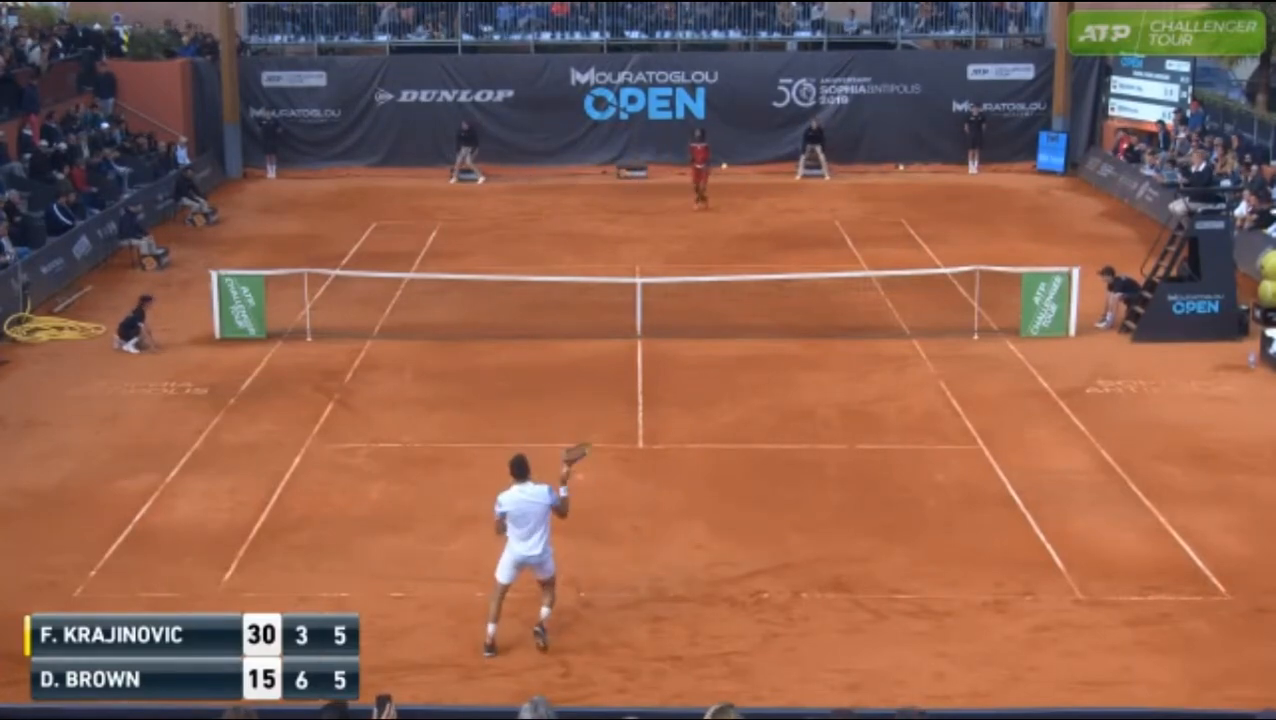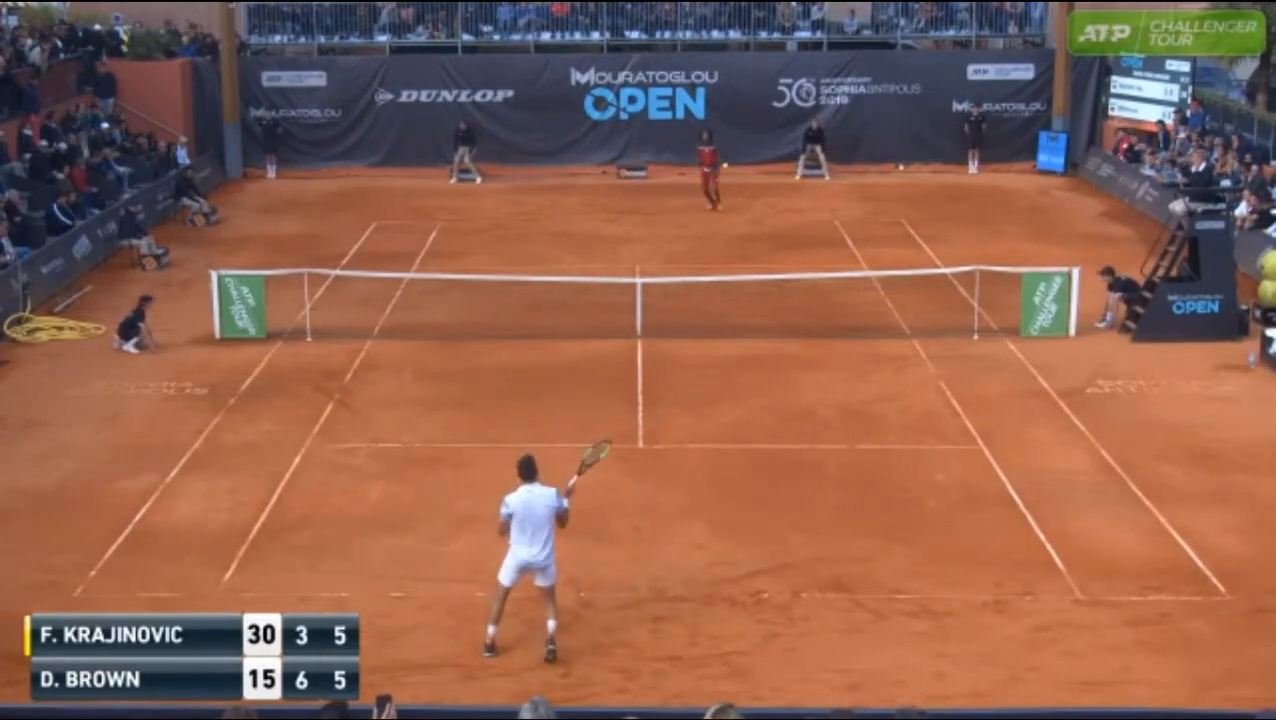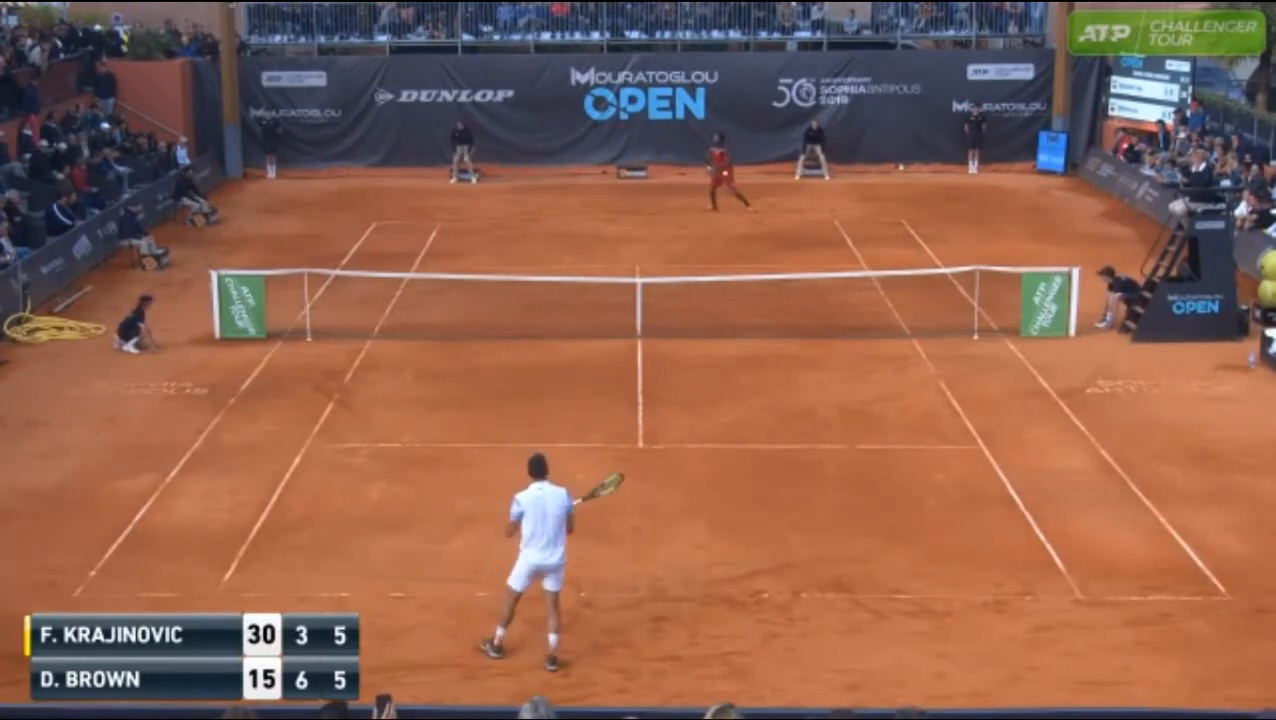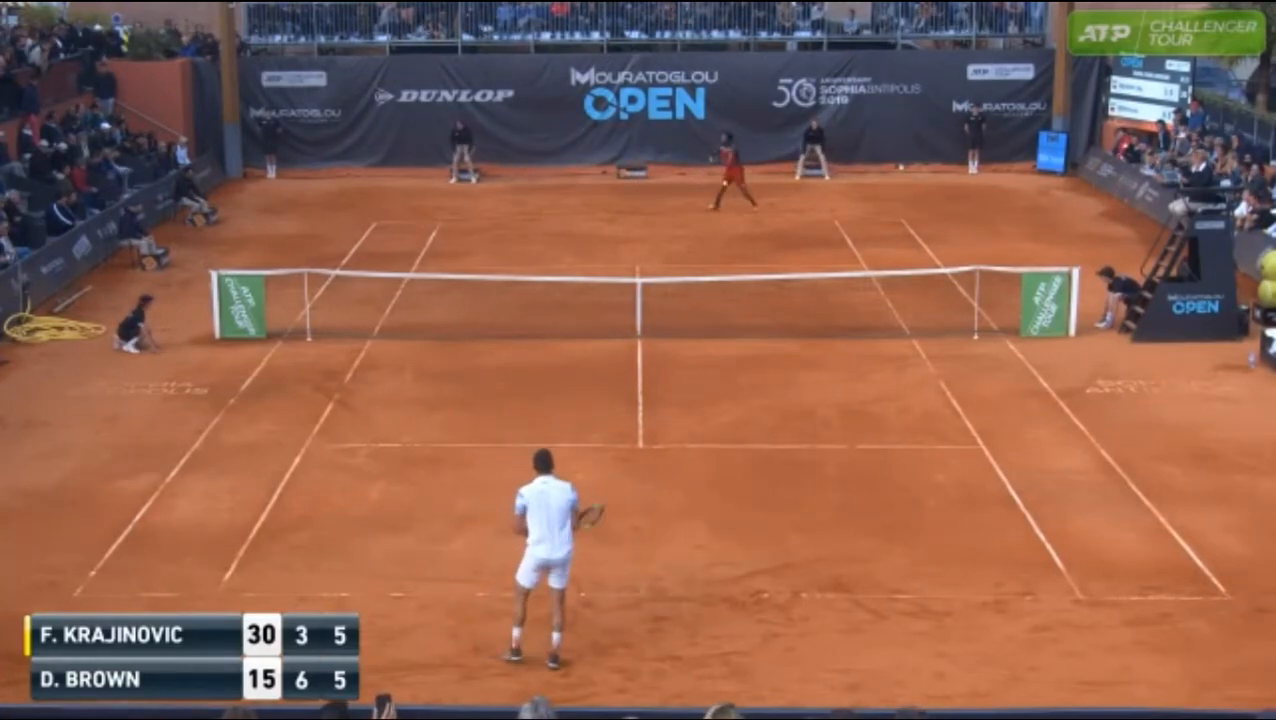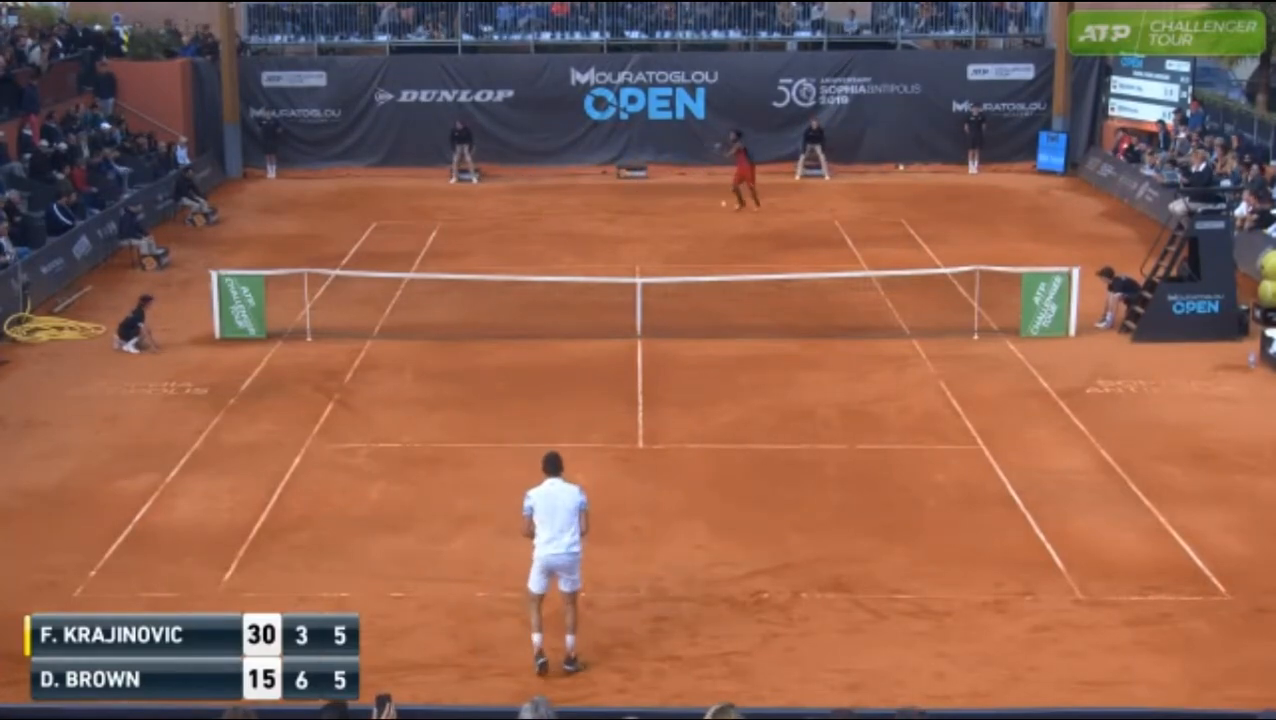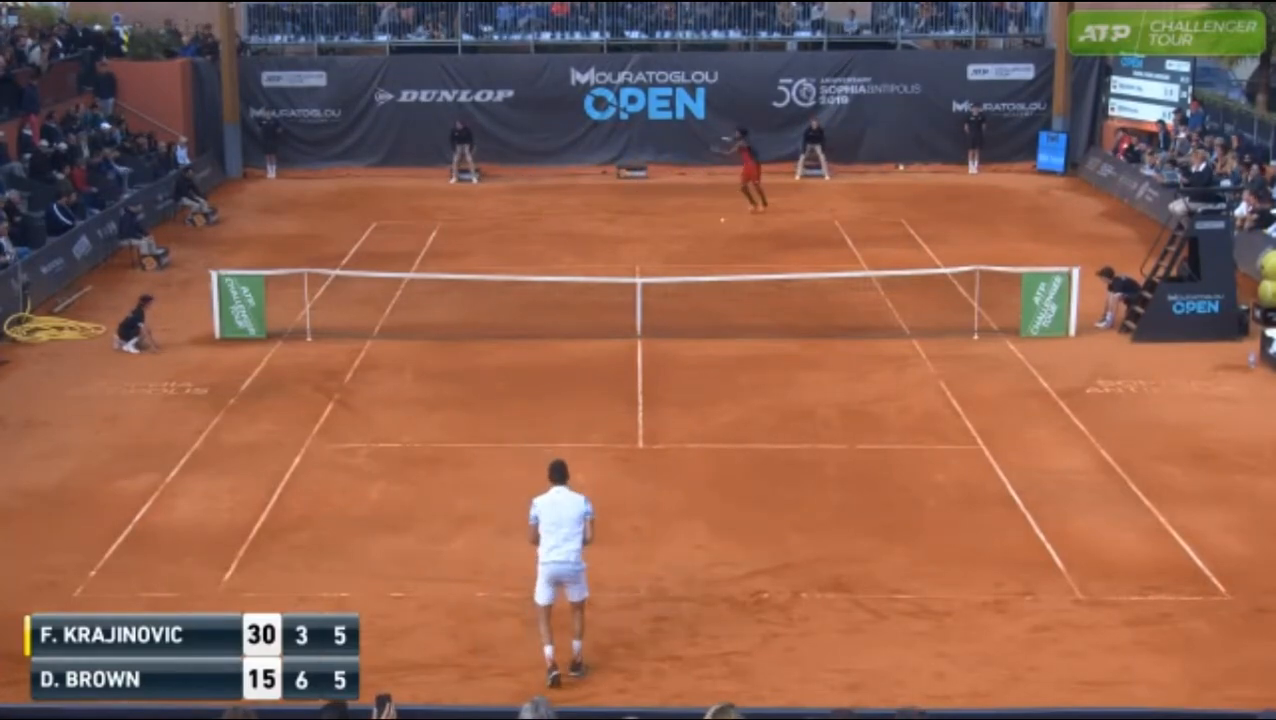
dt=0.1s
person 1, frame 1
left shoulder: (503, 499)
right shoulder: (546, 492)
left elbow: (499, 530)
right elbow: (563, 514)
right wrist: (564, 486)
left hip: (514, 554)
right hip: (540, 554)
left knee: (498, 595)
right knee: (548, 588)
left ankle: (490, 643)
right ankle: (541, 625)
person 1, frame 2
left shoulder: (511, 500)
right shoulder: (553, 495)
left elbow: (502, 532)
right elbow: (562, 525)
right wrist: (566, 501)
left hip: (518, 556)
right hip: (544, 558)
left knee: (499, 598)
right knee: (549, 598)
left ankle: (489, 644)
right ankle: (551, 640)
person 1, frame 3
left shoulder: (521, 499)
right shoulder: (563, 494)
left elbow: (510, 532)
right elbow: (570, 529)
left hip: (529, 559)
right hip: (555, 560)
left knee: (511, 601)
right knee: (553, 606)
left ankle: (497, 644)
right ankle: (552, 656)
person 1, frame 4
left shoulder: (524, 492)
right shoulder: (568, 489)
left elbow: (518, 528)
right elbow: (575, 524)
left hip: (536, 555)
right hip: (561, 555)
left knee: (521, 597)
right knee: (558, 602)
left ankle: (515, 648)
right ankle: (554, 654)
person 1, frame 5
left shoulder: (532, 495)
right shoulder: (577, 492)
left elbow: (526, 531)
right elbow: (584, 529)
left hip: (543, 557)
right hip: (570, 557)
left knee: (535, 604)
right knee: (570, 604)
left ankle: (538, 652)
right ankle: (571, 657)
person 1, frame 6
left shoulder: (538, 503)
right shoulder: (582, 501)
left elbow: (533, 539)
right elbow: (589, 537)
left hip: (548, 566)
right hip: (573, 566)
left knee: (543, 616)
right knee: (578, 611)
left ankle: (551, 665)
right ankle: (576, 662)
